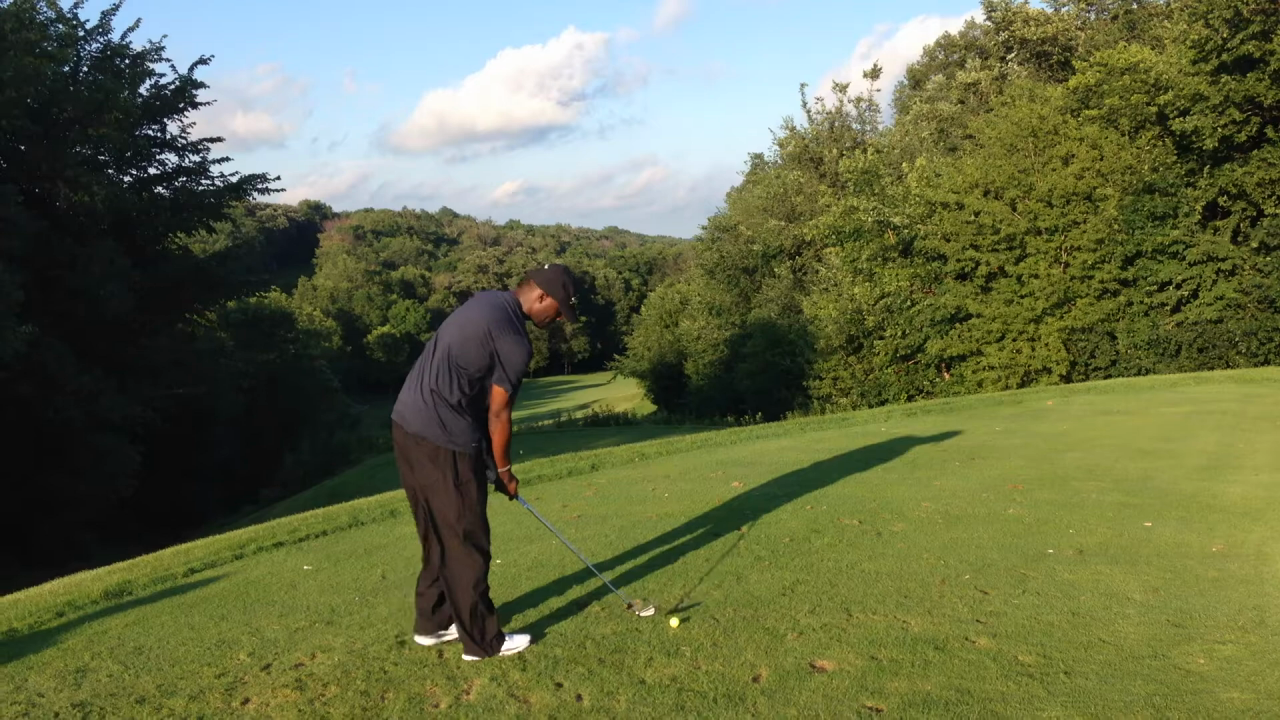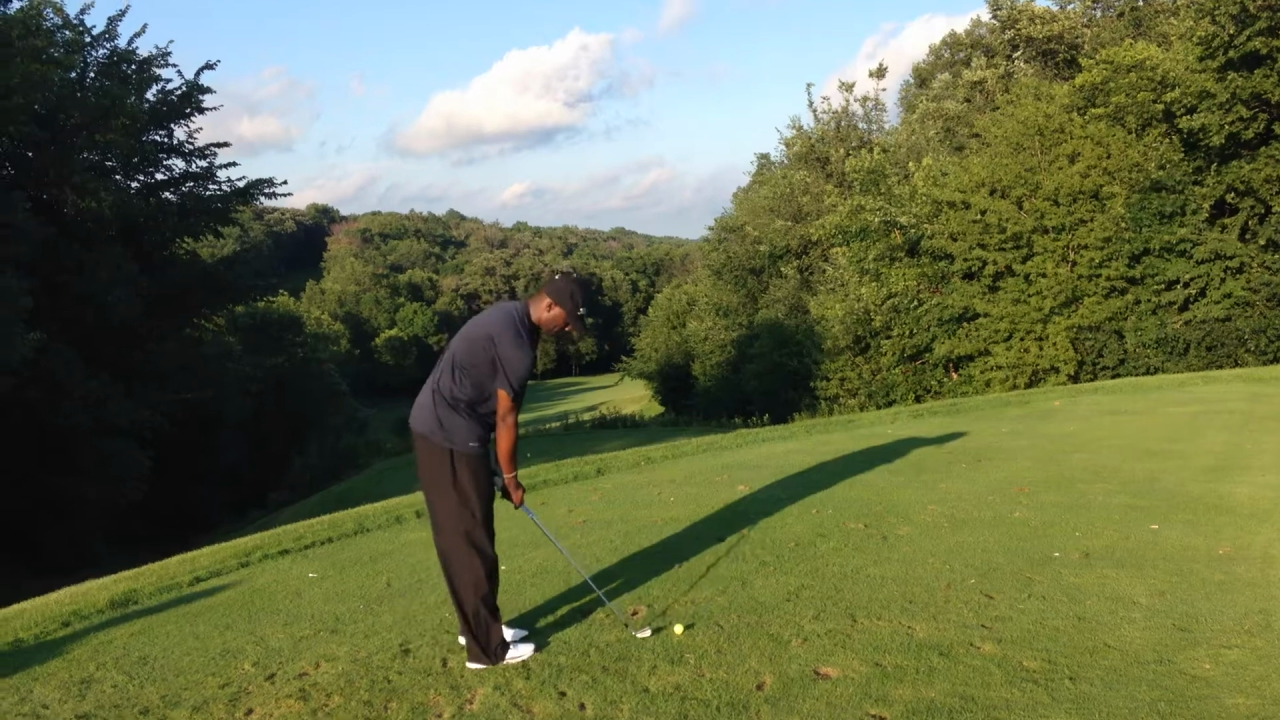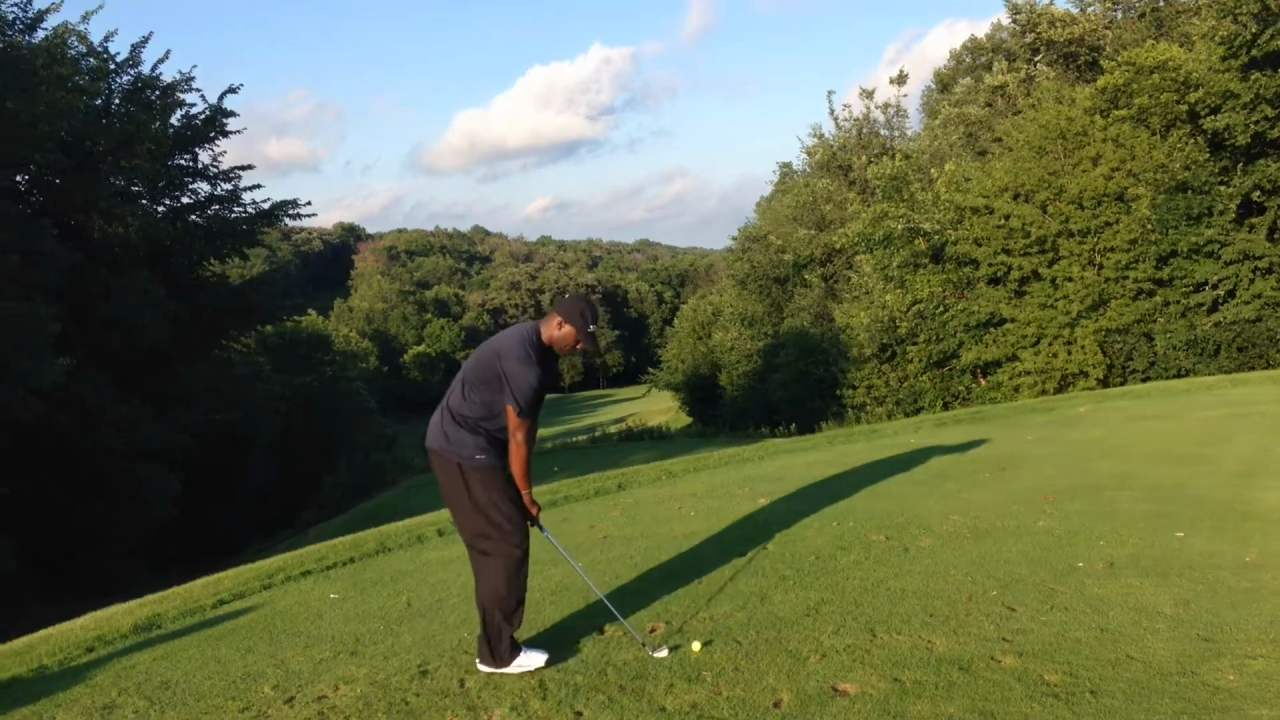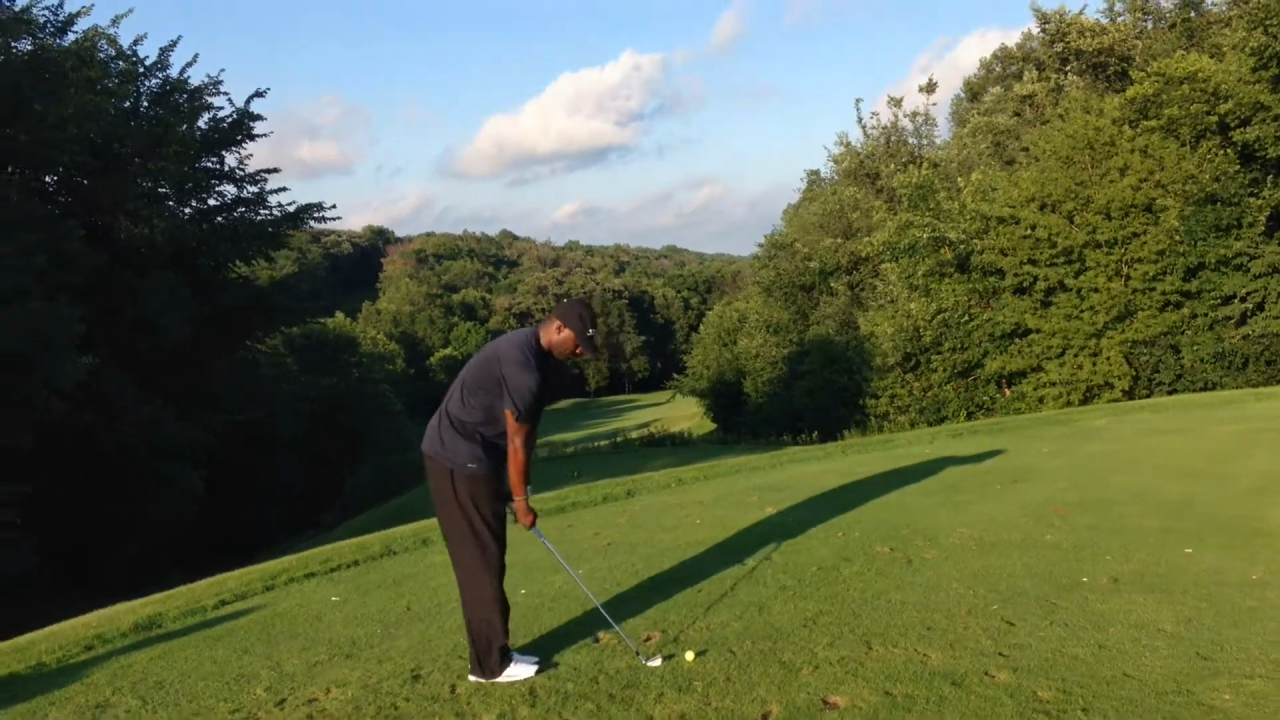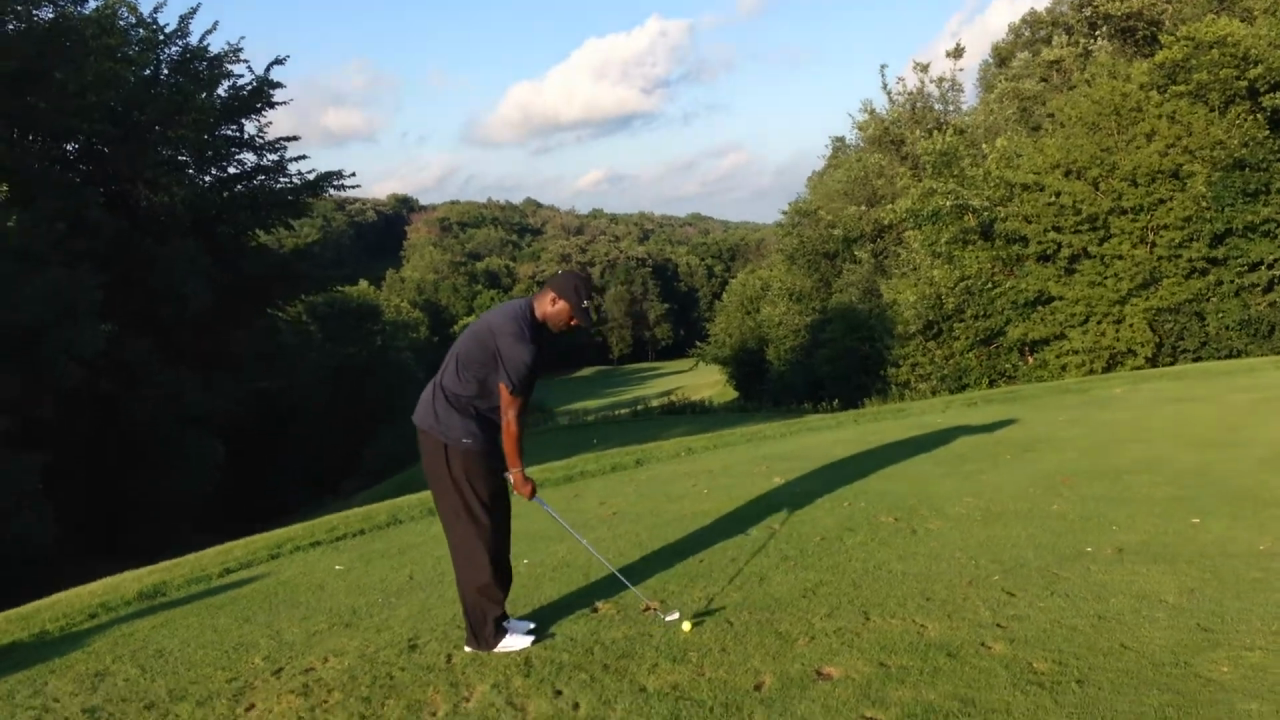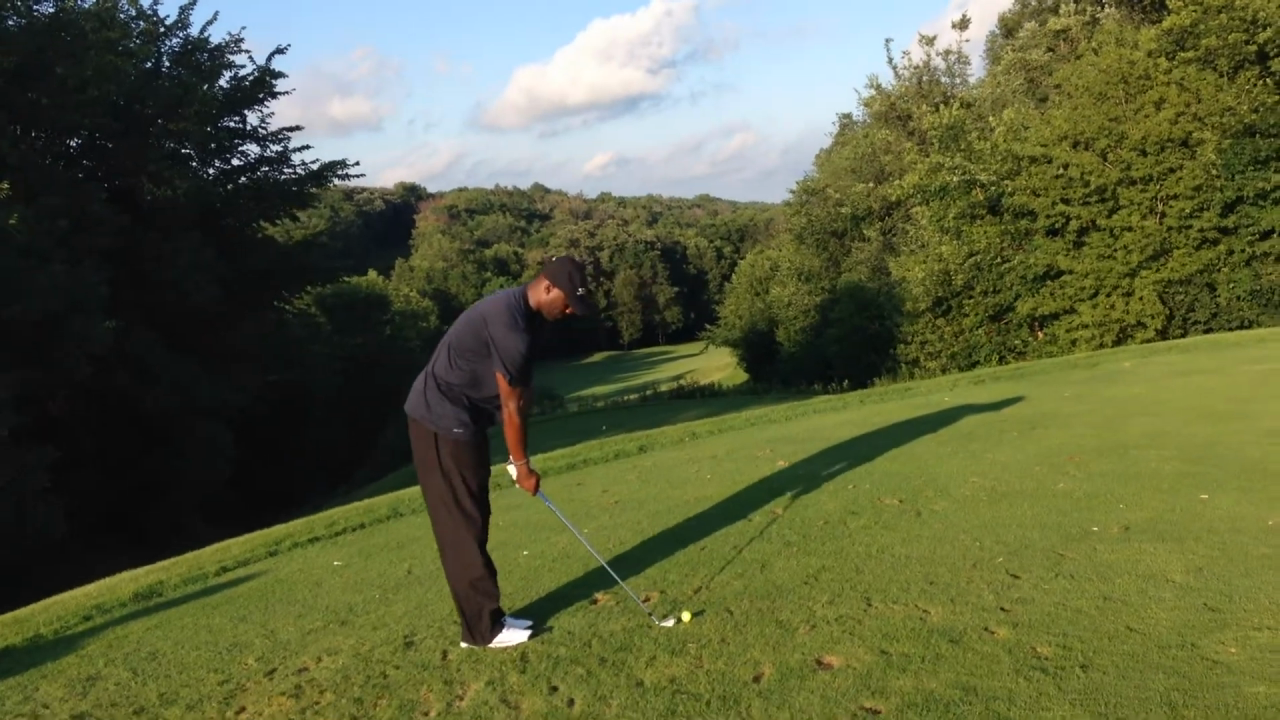
dt=0.3s
person 1, frame 1
left shoulder: (487, 301)
right shoulder: (514, 340)
right elbow: (498, 414)
left wrist: (490, 460)
right wrist: (503, 470)
left hip: (409, 423)
right hip: (443, 439)
left knee: (441, 534)
right knee: (465, 542)
left ankle: (432, 622)
right ankle: (482, 640)
person 1, frame 2
left shoulder: (510, 315)
right shoulder: (516, 343)
right elbow: (505, 418)
left wrist: (500, 467)
right wrist: (510, 478)
left hip: (439, 428)
right hip: (450, 437)
left knee: (470, 535)
right knee: (471, 542)
left ankle: (477, 624)
right ankle: (487, 648)
person 1, frame 3
left shoulder: (536, 346)
right shoulder: (524, 360)
left elbow: (527, 426)
right elbow: (518, 436)
left wrist: (520, 490)
right wrist: (525, 495)
left hip: (475, 448)
right hip: (462, 451)
left knee: (496, 545)
right knee: (508, 541)
left ankle: (497, 641)
right ankle: (498, 650)
person 1, frame 4
left shoulder: (527, 347)
right shoulder: (523, 366)
left elbow: (522, 435)
right elbow: (516, 441)
left wrist: (518, 489)
right wrist: (521, 501)
left hip: (471, 456)
right hip: (459, 459)
left knee: (488, 558)
right knee: (481, 561)
left ankle: (495, 650)
right ankle: (490, 663)
person 1, frame 5
left shoulder: (521, 317)
right shoulder: (518, 338)
left elbow: (510, 407)
right elbow: (510, 414)
left wrist: (510, 464)
right wrist: (517, 472)
left hip: (466, 427)
right hip: (452, 432)
left knee: (493, 523)
right knee: (475, 533)
left ankle: (493, 616)
right ankle: (485, 633)
person 1, frame 6
left shoulder: (517, 307)
right shoulder: (510, 325)
left elbow: (520, 395)
right elbow: (511, 405)
left wrist: (520, 455)
right wrist: (522, 465)
left hip: (459, 419)
right hip: (442, 421)
left knee: (473, 522)
right knee: (462, 525)
left ankle: (488, 615)
right ankle: (482, 628)
